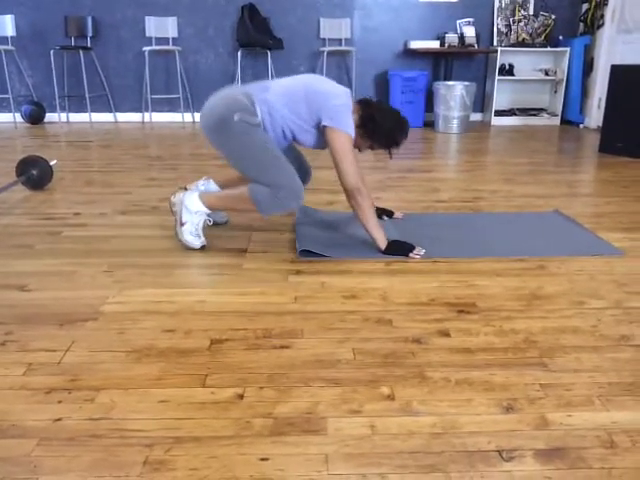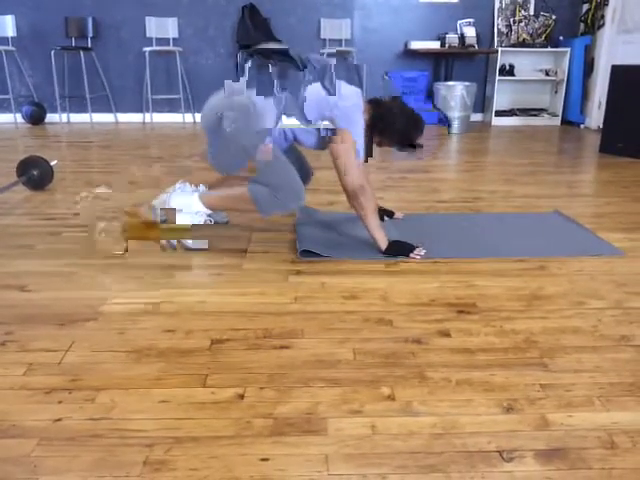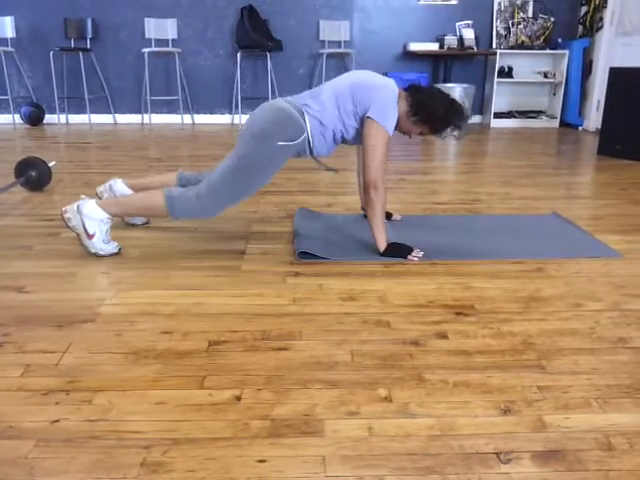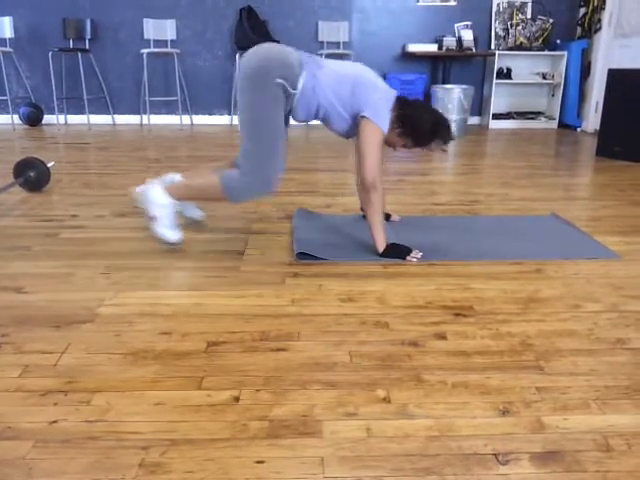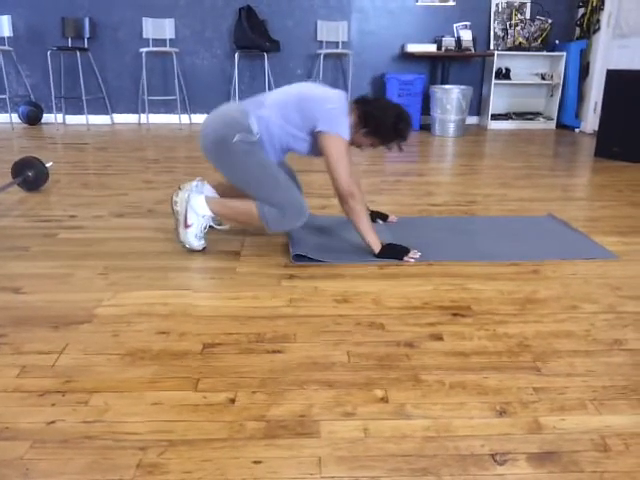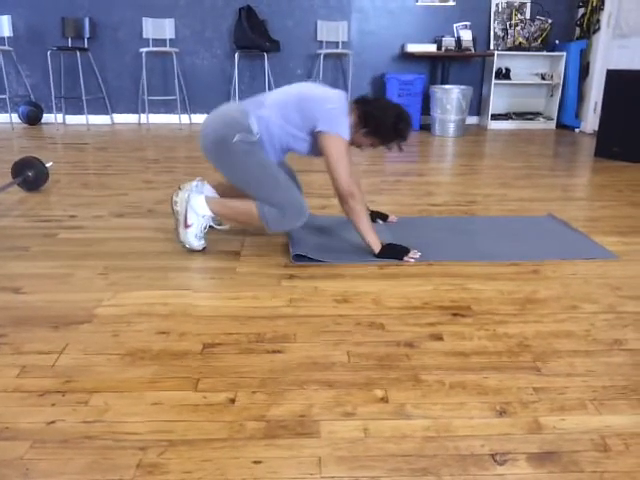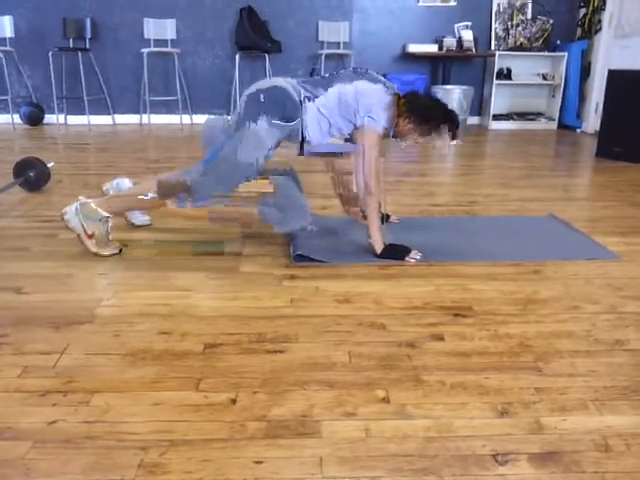
dt=0.3s
person 1, frame 1
left shoulder: (343, 103)
right shoulder: (341, 114)
left elbow: (349, 173)
right elbow: (353, 186)
left wrist: (370, 208)
right wrist: (384, 243)
left hip: (237, 112)
right hip: (229, 115)
left knee: (299, 176)
right knee: (288, 195)
left ankle: (211, 188)
right ankle: (196, 203)
person 1, frame 2
left shoulder: (353, 104)
right shoulder: (348, 115)
left elbow: (354, 172)
right elbow: (357, 187)
left wrist: (374, 208)
right wrist: (385, 244)
left hip: (237, 108)
right hip: (231, 114)
left knee: (297, 175)
right knee: (287, 196)
left ankle: (199, 194)
right ankle: (197, 203)
person 1, frame 3
left shoulder: (386, 94)
right shoulder: (385, 107)
left elbow: (368, 175)
right elbow: (372, 183)
left wrist: (374, 211)
right wrist: (384, 245)
left hip: (281, 120)
right hip: (283, 130)
left knee: (212, 182)
right knee: (204, 201)
left ankle: (122, 189)
right ankle: (95, 212)
person 1, frame 4
left shoulder: (382, 103)
right shoulder: (379, 112)
left elbow: (366, 168)
right elbow: (371, 182)
left wrist: (371, 210)
right wrist: (382, 246)
left hip: (271, 69)
right hip: (274, 74)
left knee: (261, 165)
right knee: (260, 180)
left ankle: (179, 184)
right ankle: (162, 194)
person 1, frame 5
left shoulder: (342, 108)
right shoulder: (334, 120)
left elbow: (345, 174)
right elbow: (347, 190)
left wrist: (364, 212)
right wrist: (378, 247)
left hip: (234, 127)
right hip: (229, 135)
left knee: (283, 190)
right knee: (292, 213)
left ankle: (203, 192)
right ankle: (202, 206)
person 1, frame 6
left shoulder: (342, 109)
right shoulder: (335, 120)
left elbow: (346, 173)
right elbow: (347, 191)
left wrist: (364, 211)
right wrist: (379, 247)
left hip: (234, 128)
right hip: (229, 135)
left knee: (288, 190)
right knee: (292, 213)
left ankle: (202, 193)
right ankle: (202, 206)
person 1, frame 7
left shoulder: (386, 96)
right shoulder: (378, 112)
left elbow: (365, 170)
right elbow: (368, 186)
left wrist: (375, 214)
right wrist: (380, 246)
left hip: (274, 103)
right hip: (271, 112)
left knee: (219, 173)
right knee: (206, 183)
left ankle: (126, 190)
right ankle: (93, 210)
